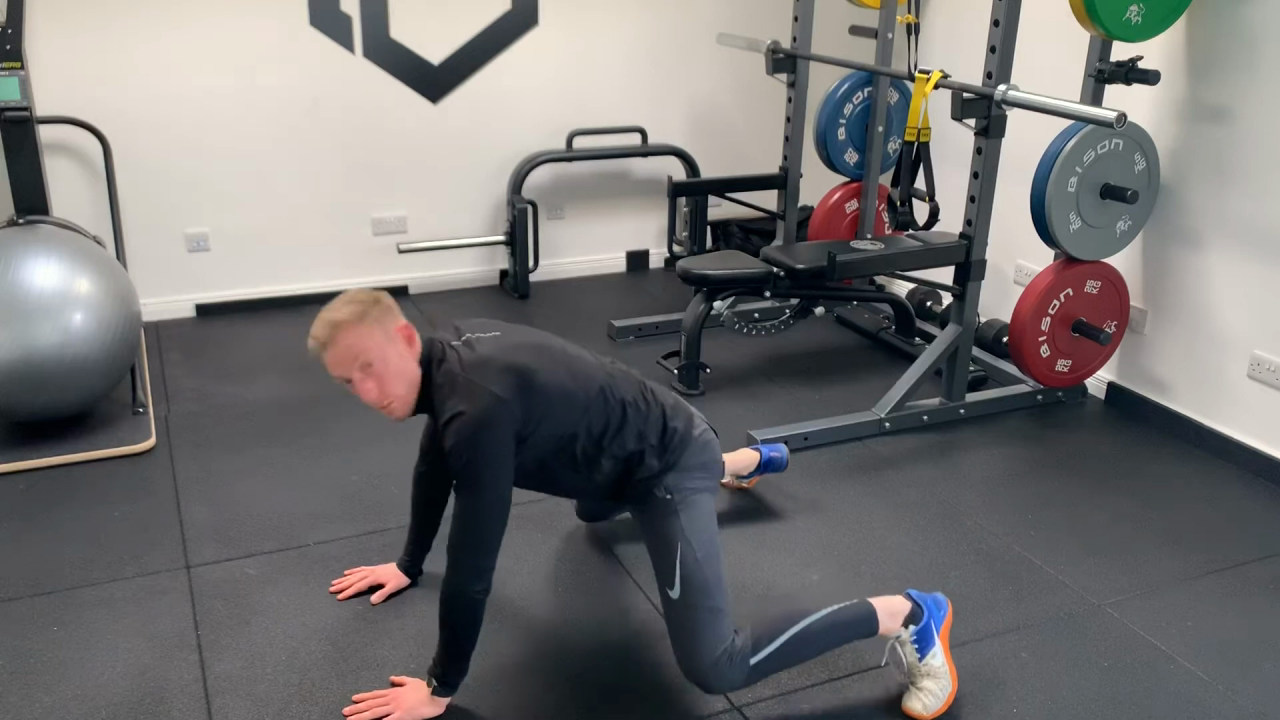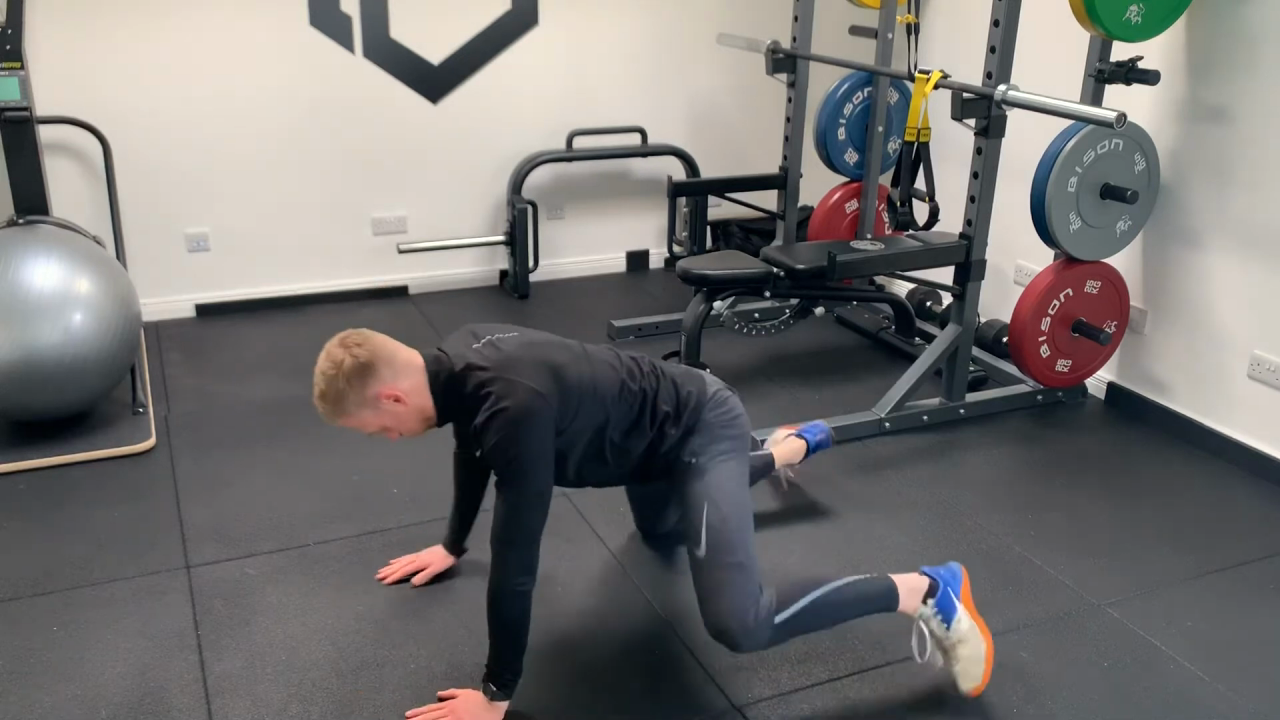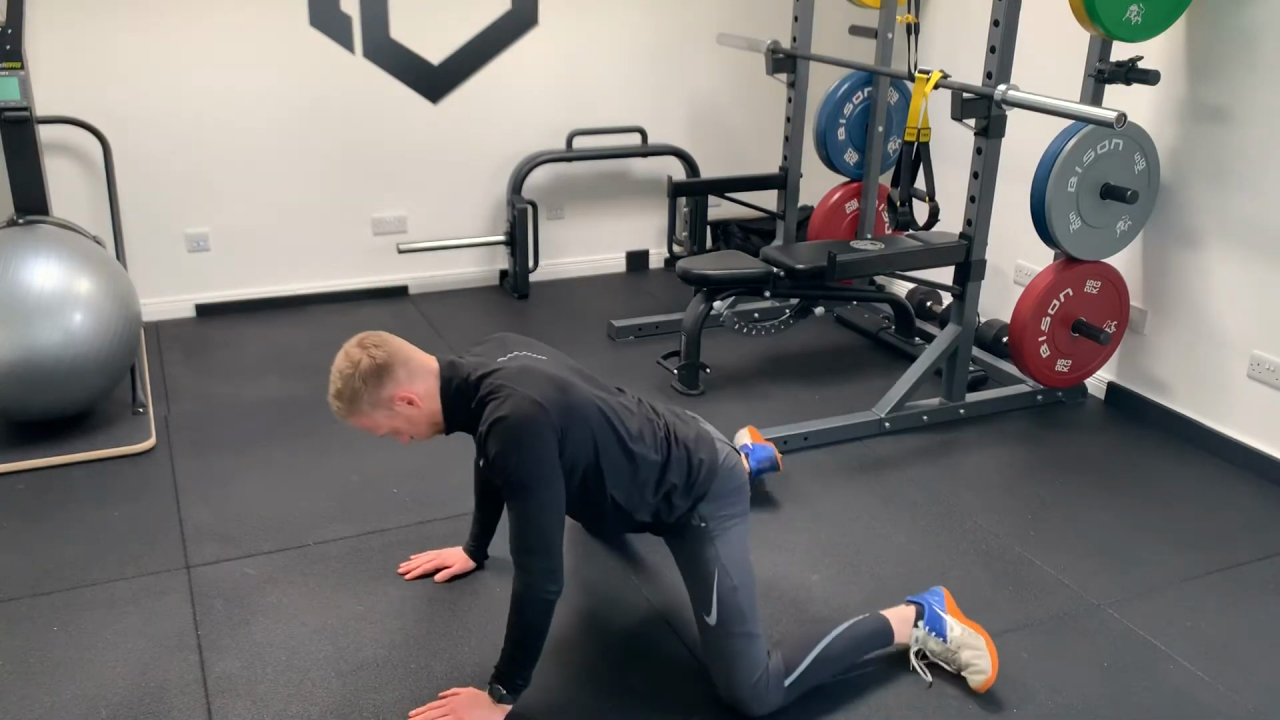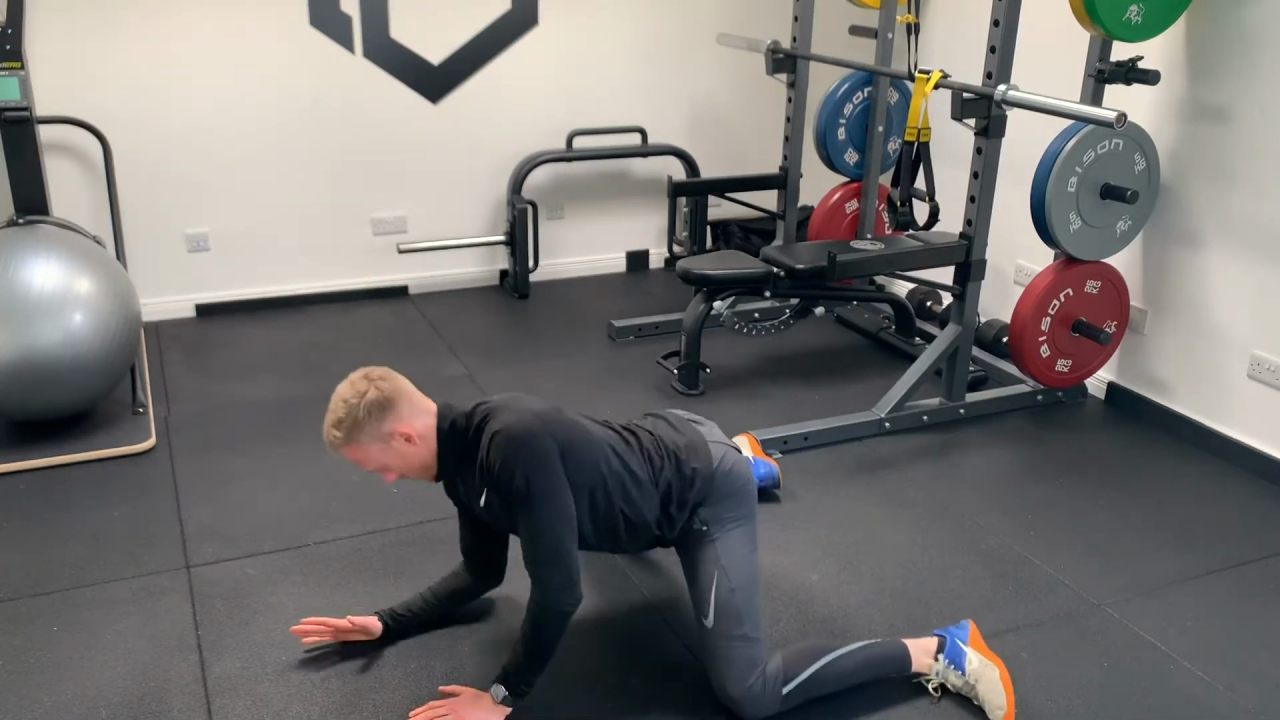
dt=1s
person 1, frame 1
left shoulder: (478, 406)
right shoulder: (446, 353)
left elbow: (473, 561)
right elbow: (434, 469)
right wrist: (407, 565)
left hip: (669, 464)
right hip: (634, 445)
left knee: (714, 666)
right knee: (594, 512)
left ankle: (907, 615)
right ankle: (747, 461)
person 1, frame 2
left shoulder: (513, 405)
right shoulder: (457, 359)
left elbow: (516, 561)
right elbow: (471, 453)
right wrist: (450, 545)
left hip: (697, 424)
right hip: (658, 422)
left knee: (740, 622)
right knee: (660, 531)
left ankle: (928, 590)
right ankle: (792, 446)
person 1, frame 3
left shoulder: (515, 418)
right shoulder: (483, 363)
left elbow: (541, 576)
right elbow: (490, 462)
right wrist: (474, 548)
left hip: (701, 494)
right hip: (663, 454)
right knee: (593, 516)
left ankle: (917, 620)
right ankle: (741, 453)
person 1, frame 4
left shoulder: (512, 442)
right shoulder: (464, 453)
left elbow: (558, 592)
right elbow: (480, 576)
right wrist: (383, 624)
left hip: (707, 490)
right hip: (668, 442)
right knee: (586, 510)
left ankle: (937, 652)
right ankle: (744, 457)
